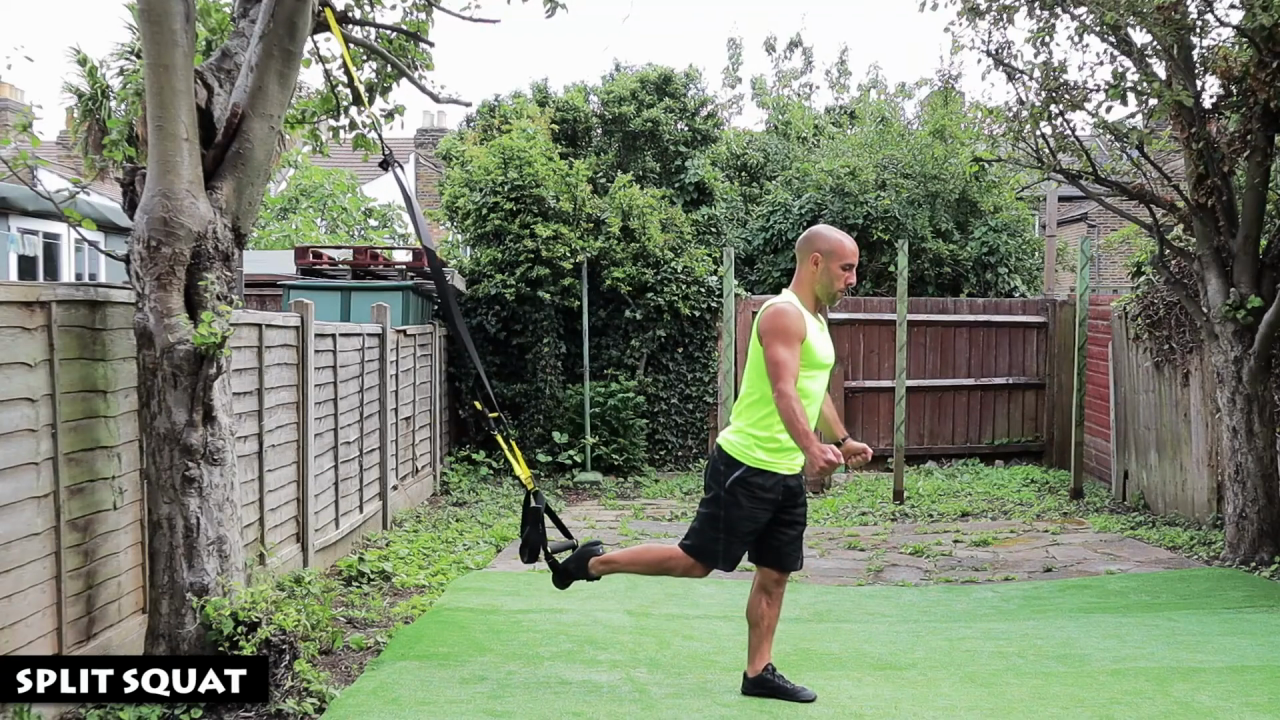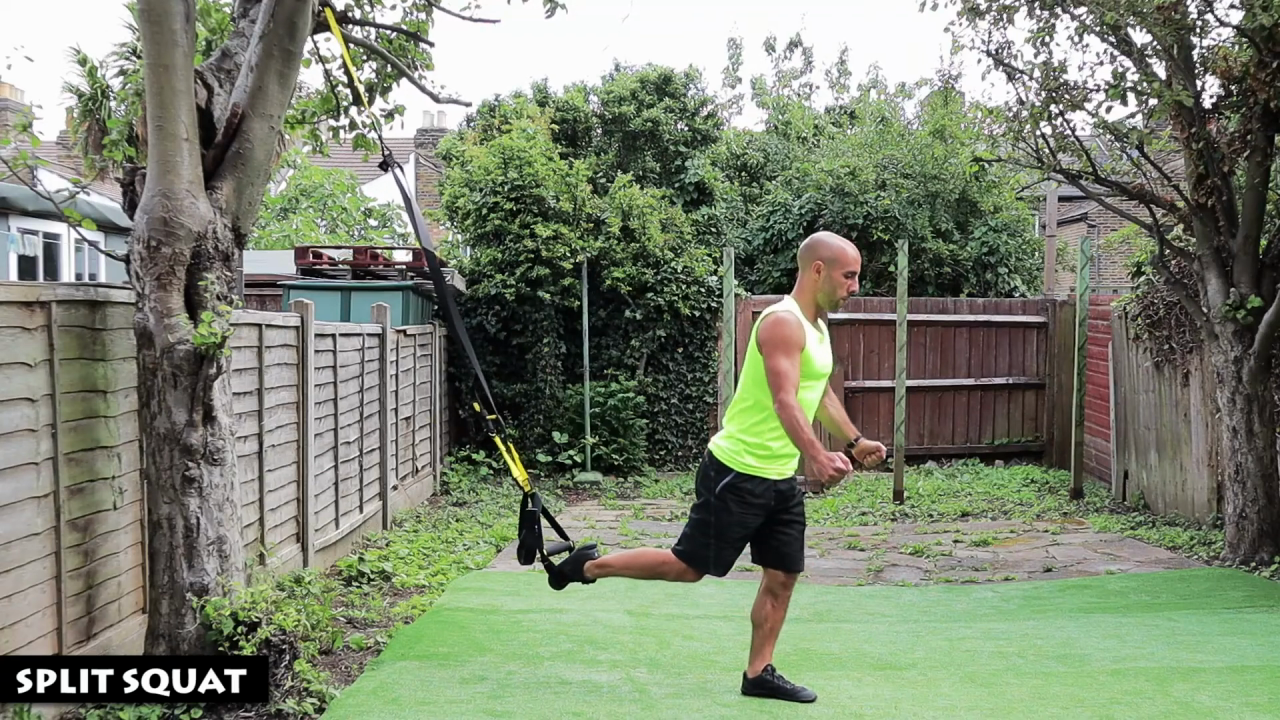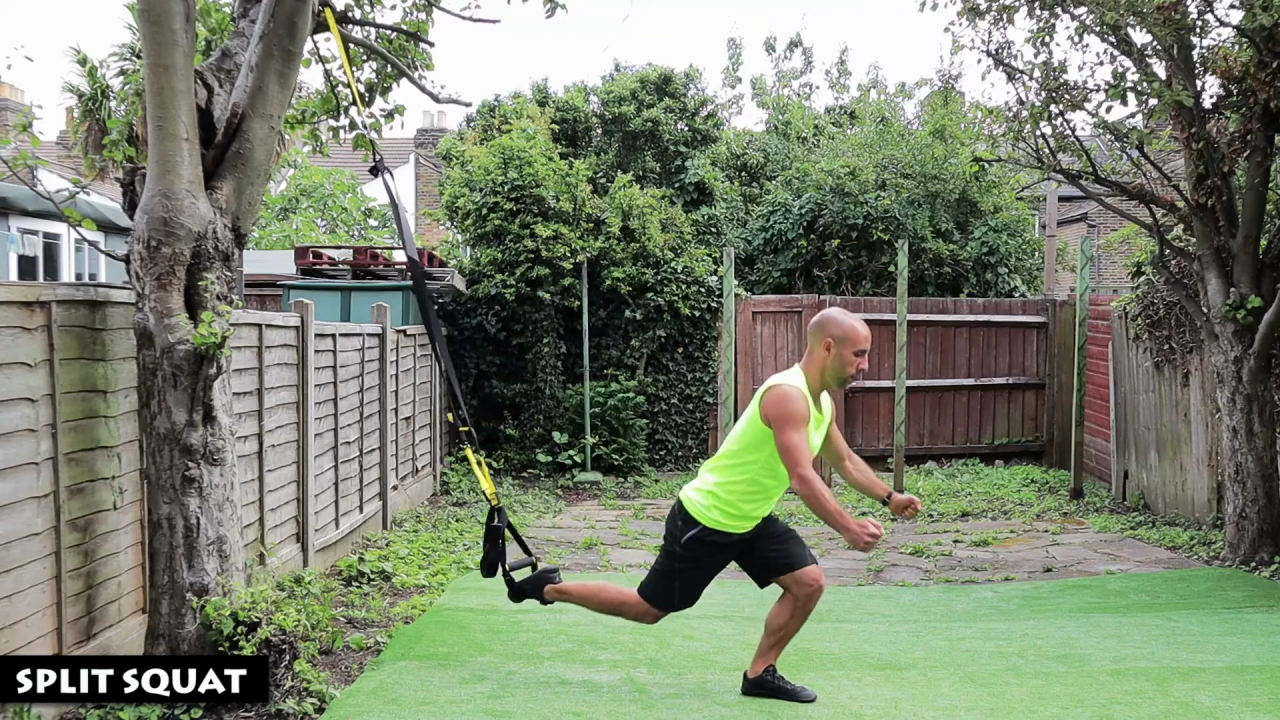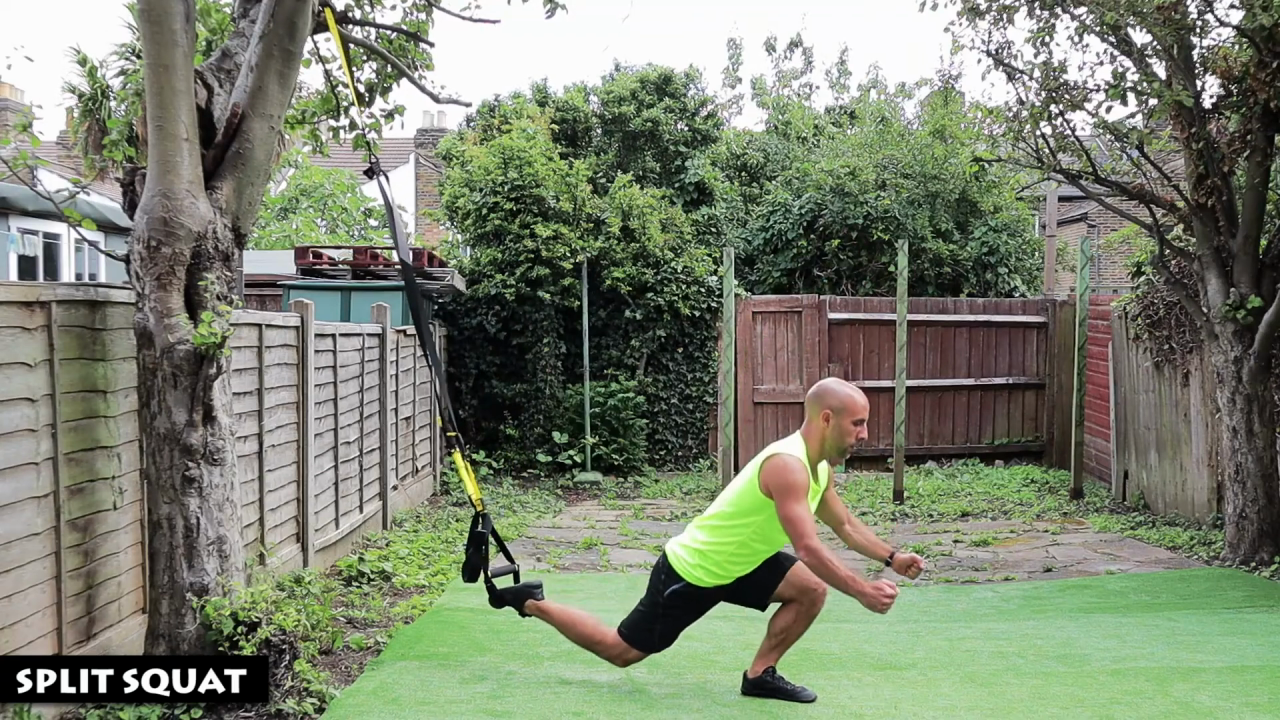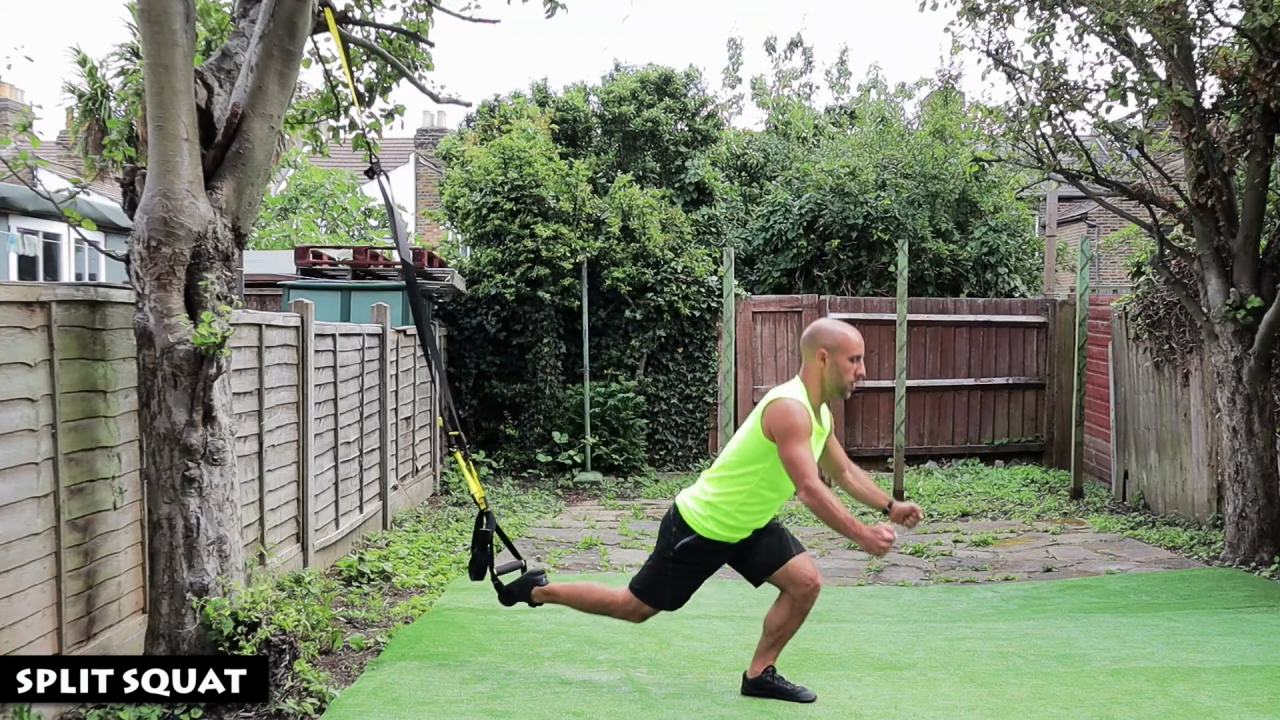
dt=0.5s
person 1, frame 1
left shoulder: (814, 320)
right shoulder: (783, 314)
right elbow: (784, 393)
left wrist: (843, 440)
right wrist: (813, 448)
left hip: (785, 473)
right hip: (746, 467)
left knee: (774, 575)
right knee: (694, 561)
left ankle: (759, 673)
right ankle: (595, 562)
person 1, frame 2
left shoulder: (817, 328)
right shoulder: (783, 322)
left elbow: (824, 398)
right elbow: (785, 402)
left wrist: (857, 442)
right wrist: (818, 458)
left hip: (779, 477)
right hip: (737, 473)
left knee: (783, 575)
right knee: (686, 566)
left ankle: (758, 673)
right ankle: (588, 565)
person 1, frame 3
left shoulder: (821, 400)
right shoulder: (787, 395)
left elbow: (845, 460)
right elbow: (802, 476)
left wrist: (889, 497)
right wrist: (848, 528)
left hip: (749, 519)
right hip: (706, 520)
left knee: (808, 583)
right knee: (647, 608)
left ankle: (760, 674)
right ankle: (549, 587)
person 1, frame 4
left shoulder: (817, 467)
right shoulder: (787, 465)
left elbow: (846, 525)
right elbow: (807, 548)
left wrist: (891, 557)
right wrist: (864, 591)
left hip: (731, 566)
right hip: (691, 573)
left knee: (811, 591)
right knee: (622, 651)
left ankle: (760, 673)
right ankle: (532, 602)
person 1, frame 5
left shoulder: (818, 413)
right shoulder: (789, 407)
left elbow: (845, 472)
right elbow: (810, 490)
left wrist: (889, 507)
right wrist: (862, 536)
left hip: (744, 525)
right hip: (701, 527)
left knee: (805, 582)
right knee: (633, 607)
left ankle: (759, 674)
right ankle: (540, 589)
